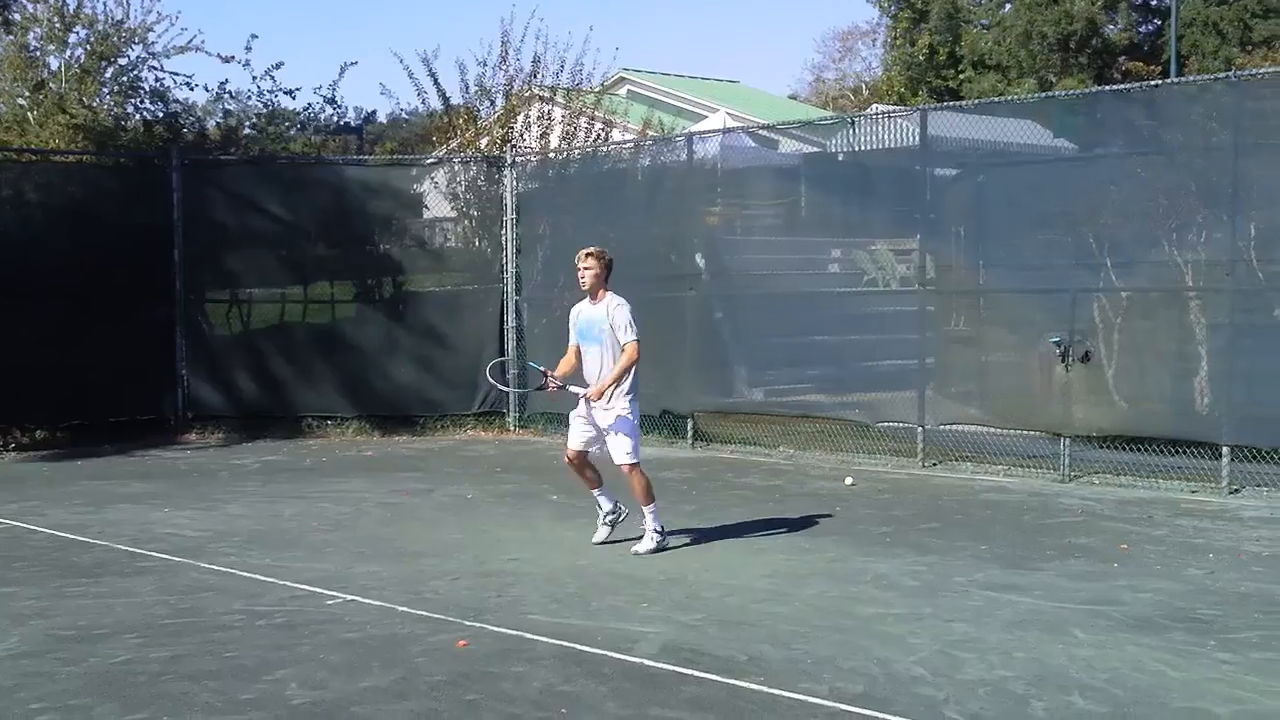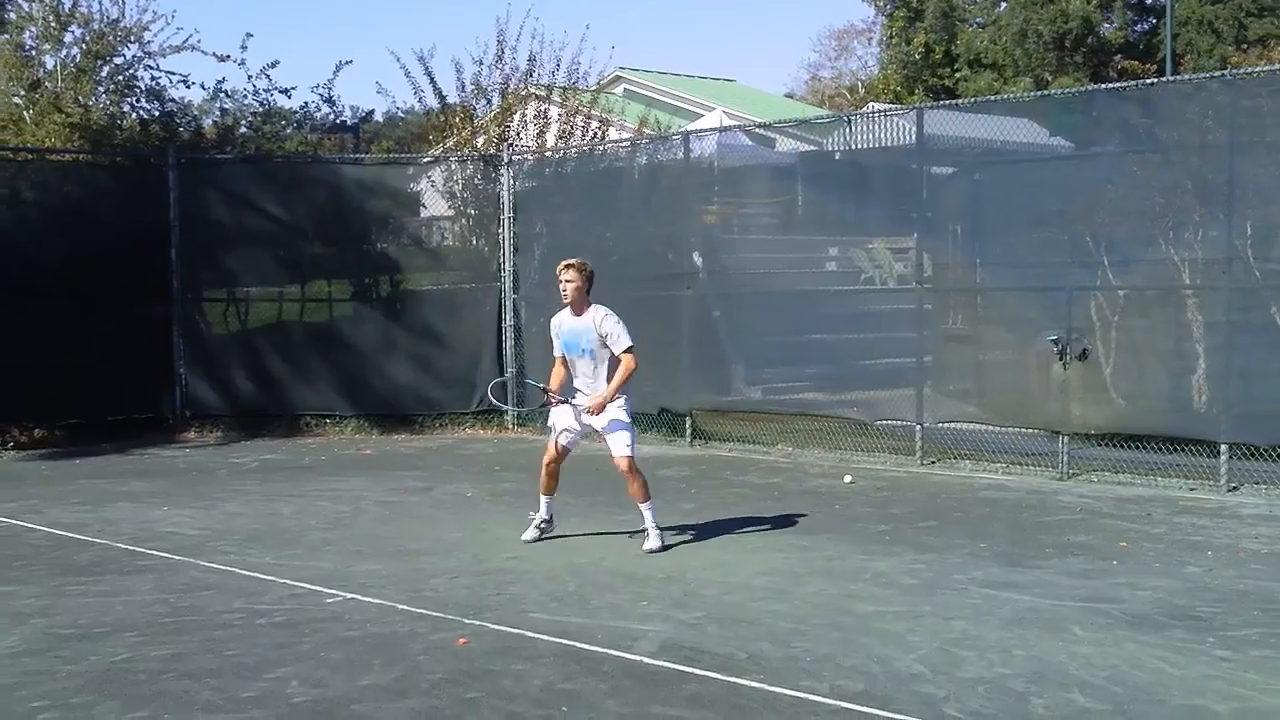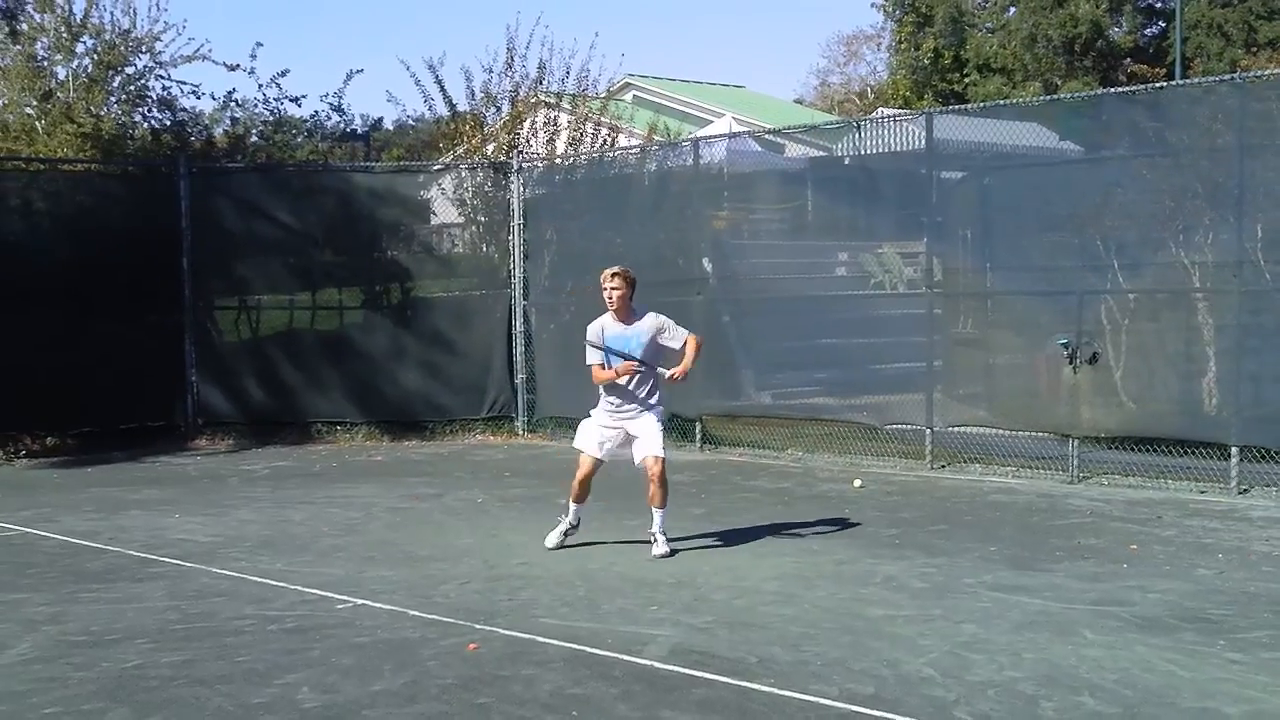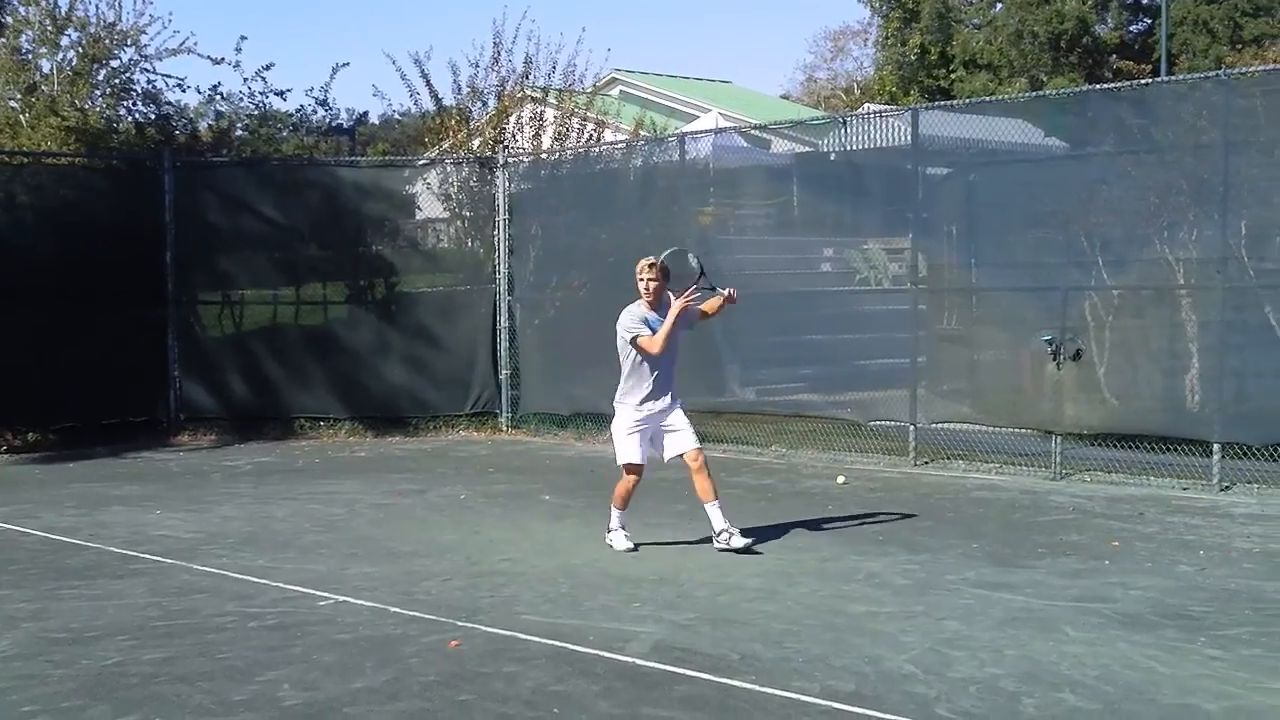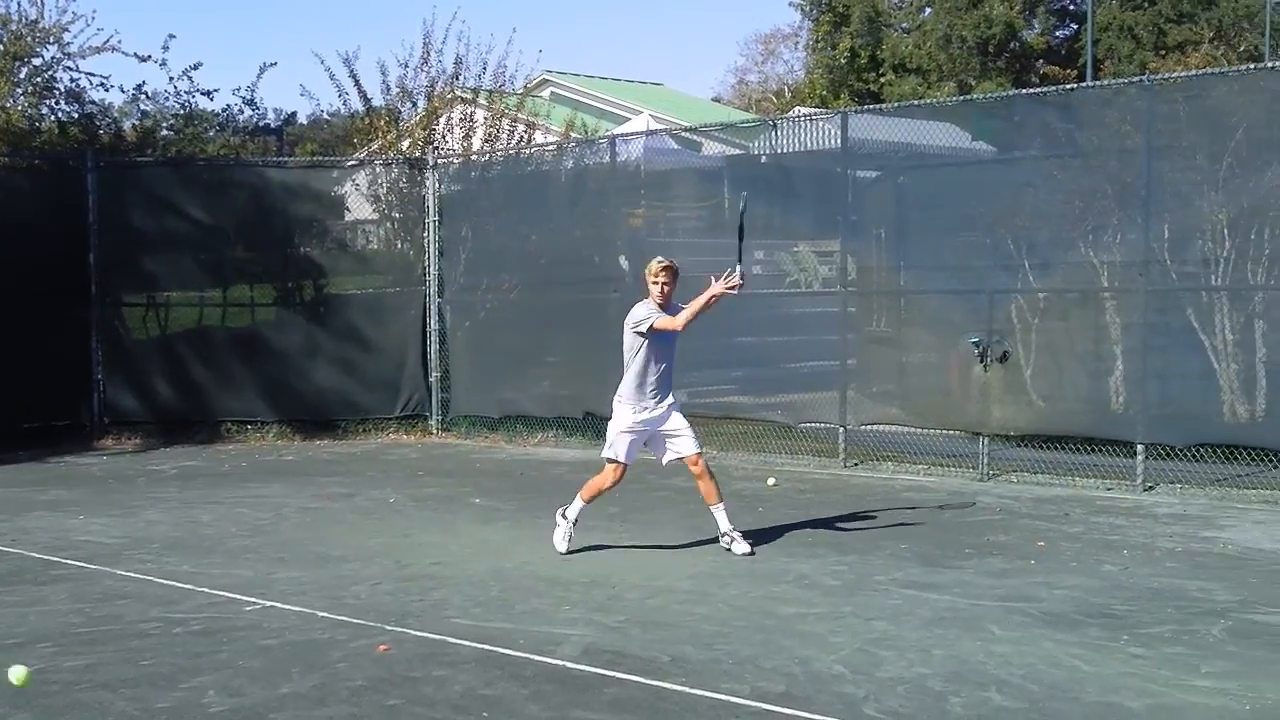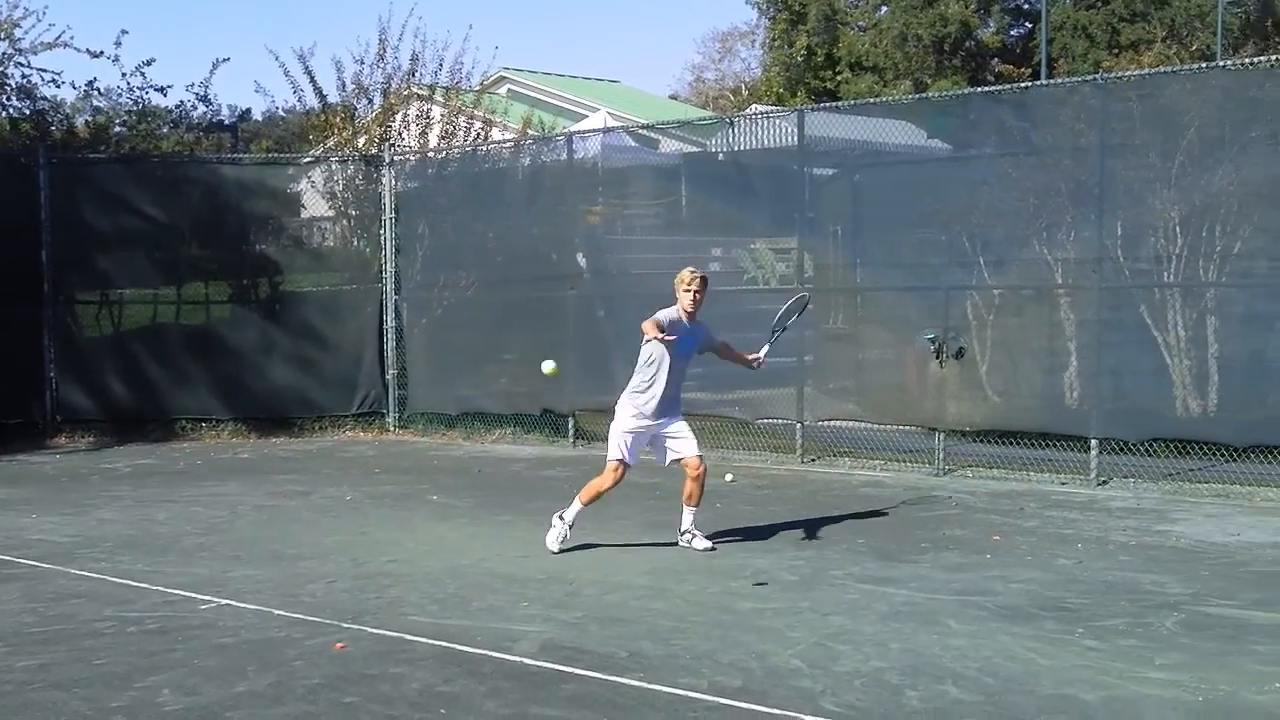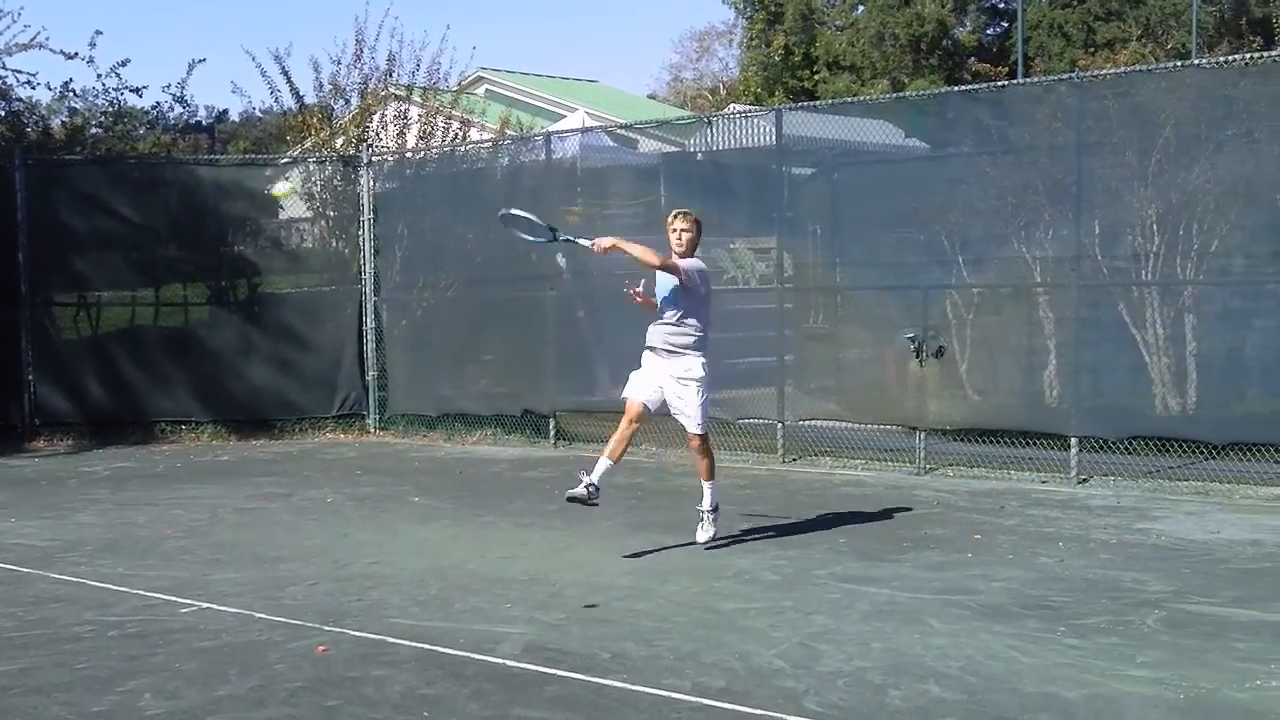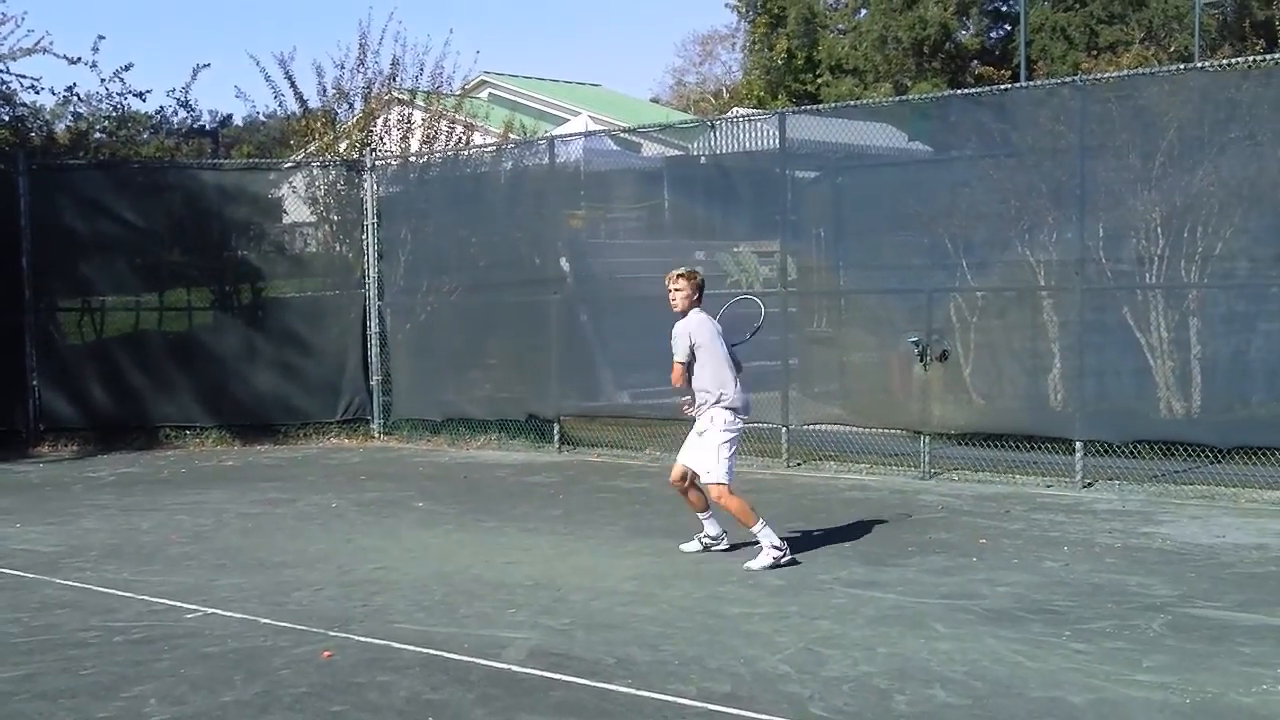
dt=0.3s
person 1, frame 1
left shoulder: (617, 307)
right shoulder: (577, 311)
left elbow: (632, 353)
right elbow: (573, 355)
left wrist: (605, 386)
right wrist: (558, 374)
left hip: (618, 400)
right hip: (590, 398)
left knee: (629, 466)
right knee: (574, 457)
left ankle: (654, 530)
right ankle: (611, 509)
person 1, frame 2
left shoulder: (605, 319)
right shoulder: (558, 322)
left elbow: (629, 362)
right elbow: (561, 365)
left wrist: (605, 397)
right wrist: (552, 390)
left hip: (611, 403)
right hip: (578, 401)
left knee: (626, 464)
right knee: (549, 461)
left ankle: (651, 526)
right ankle: (544, 518)
person 1, frame 3
left shoulder: (652, 323)
right shoulder: (595, 329)
left elbow: (693, 339)
right elbow: (598, 377)
left wrist: (686, 365)
right wrist: (620, 371)
left hip: (645, 411)
right hip: (608, 411)
left knee: (656, 469)
right knee: (583, 474)
left ankle: (658, 532)
right ankle: (569, 521)
person 1, frame 4
left shoulder: (675, 310)
right shoulder: (630, 316)
left elbow: (705, 311)
right elbow: (656, 348)
left wrist: (724, 299)
right wrist: (674, 313)
left hip: (667, 406)
right hip: (633, 408)
left knee: (697, 462)
right knee: (632, 477)
left ankle: (721, 530)
right ankle: (614, 529)
person 1, frame 5
left shoulder: (671, 310)
right shoulder: (641, 314)
left elbow: (691, 310)
right elbow: (679, 323)
left wrist: (719, 290)
right wrist: (710, 293)
left hip: (665, 409)
right hip: (632, 409)
left knee: (699, 465)
right knee: (612, 476)
left ankle: (725, 530)
right ankle: (567, 517)
person 1, frame 6
left shoulder: (700, 331)
right shoulder: (667, 317)
left elbow: (720, 348)
right elbow: (648, 324)
left wrist: (746, 359)
right wrist: (654, 333)
left hip: (669, 415)
right hip: (635, 411)
left knee: (697, 469)
right knee: (612, 476)
left ankle: (687, 530)
right ankle: (565, 519)
person 1, frame 7
left shoulder: (696, 269)
right shoulder: (662, 274)
left elbow: (659, 260)
left wrist: (617, 243)
right wrist: (645, 299)
left hip: (685, 365)
right hip: (654, 360)
left knee: (697, 440)
right knee: (631, 418)
left ankle: (708, 510)
right ankle: (591, 484)
person 1, frame 8
left shoulder: (684, 327)
right shoulder: (706, 324)
left elbow: (679, 379)
right elbow: (735, 367)
left wrist: (691, 392)
left hip: (720, 416)
right hip: (710, 414)
left knee: (719, 492)
right knee: (678, 478)
left ankle: (774, 546)
right ankle: (713, 534)
